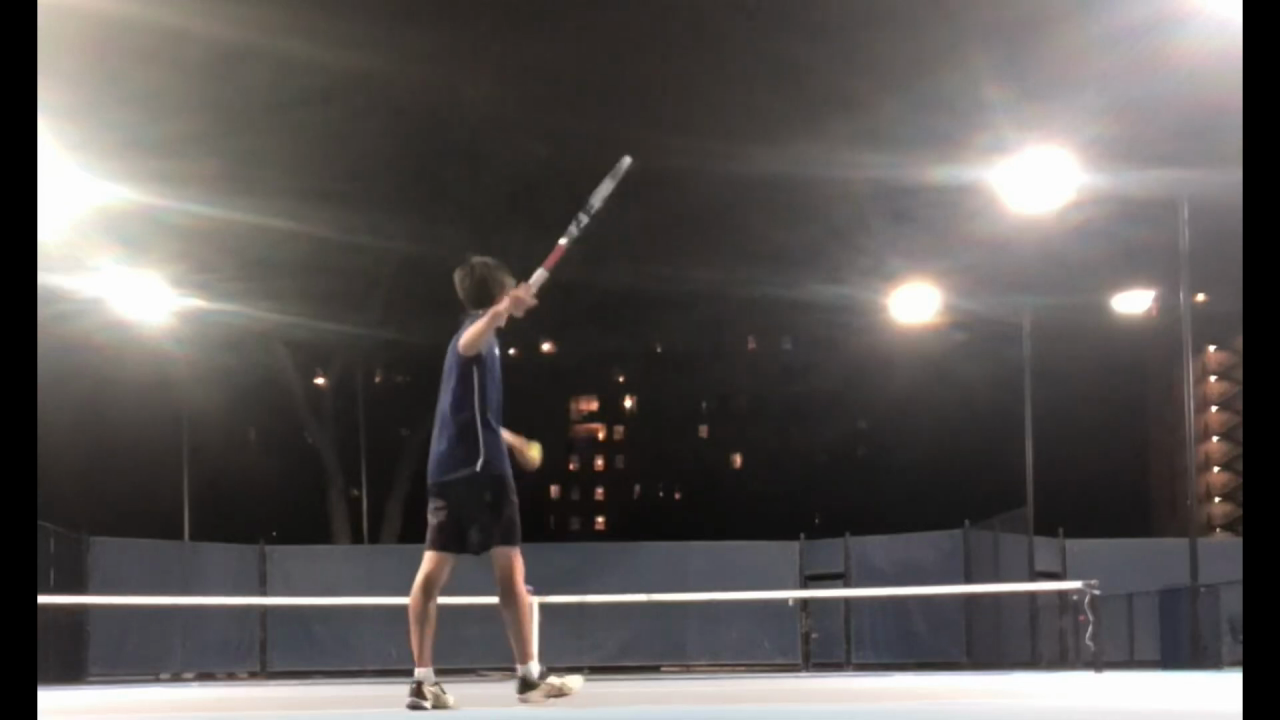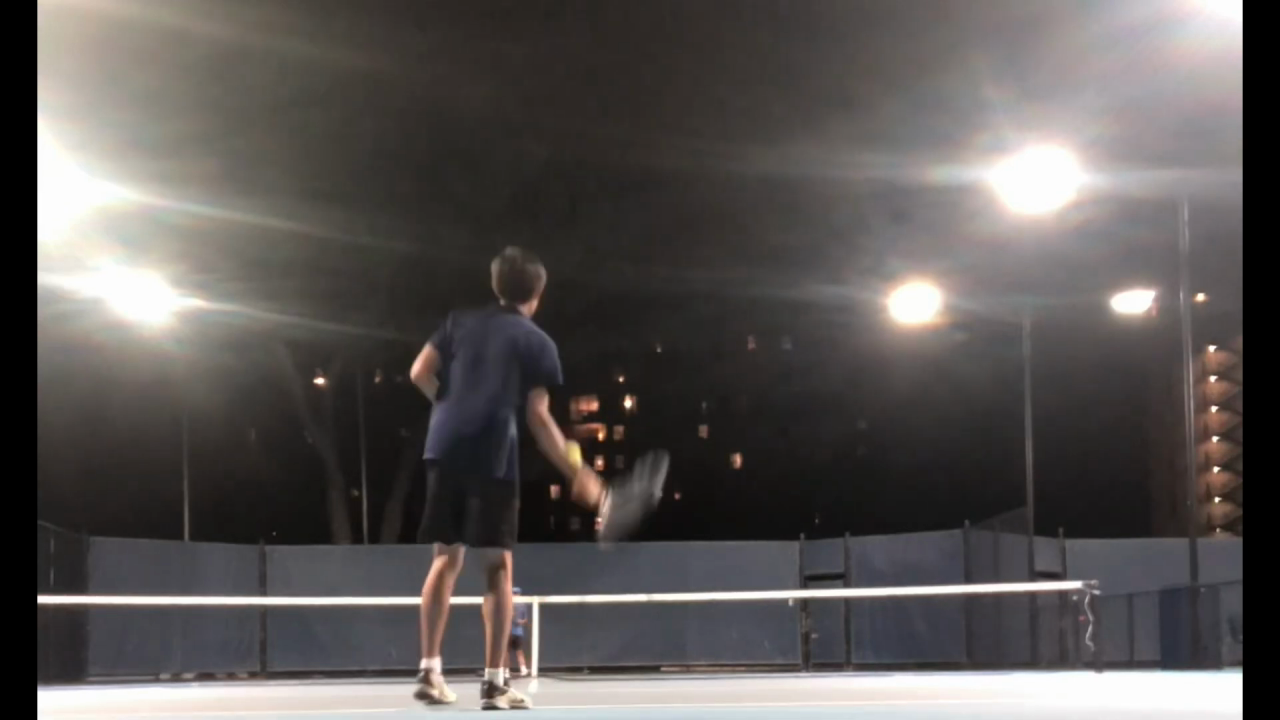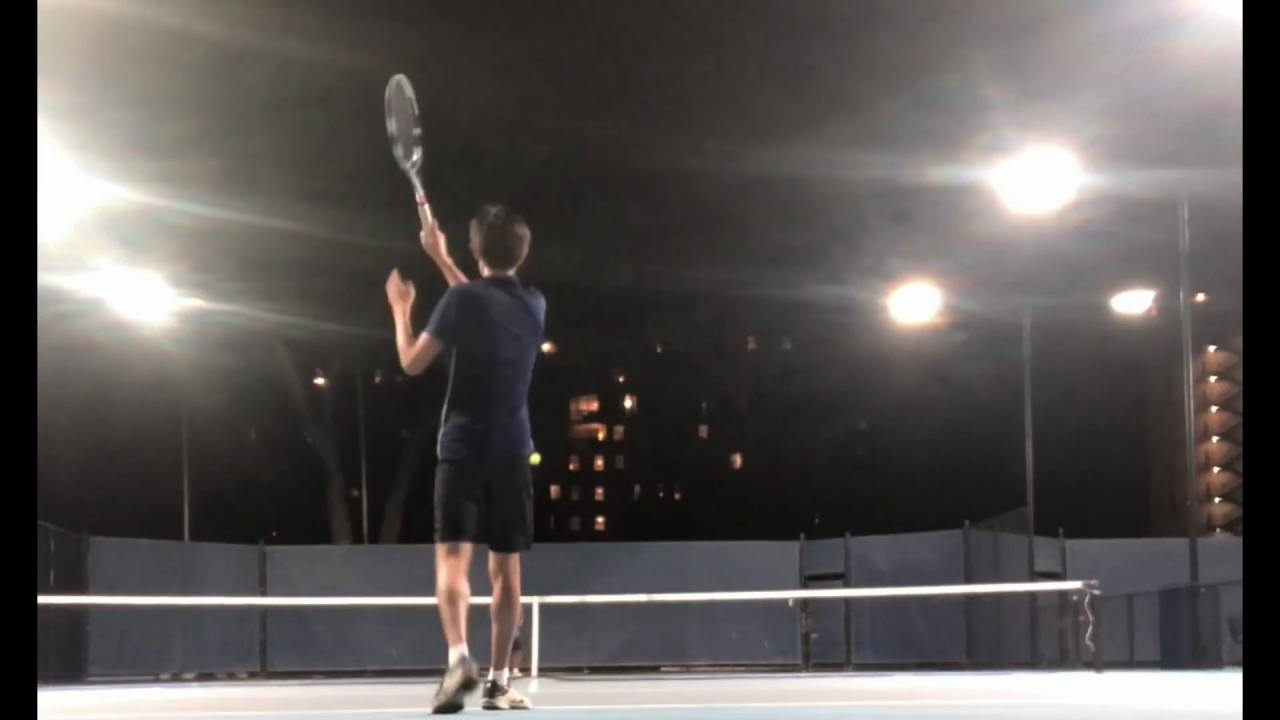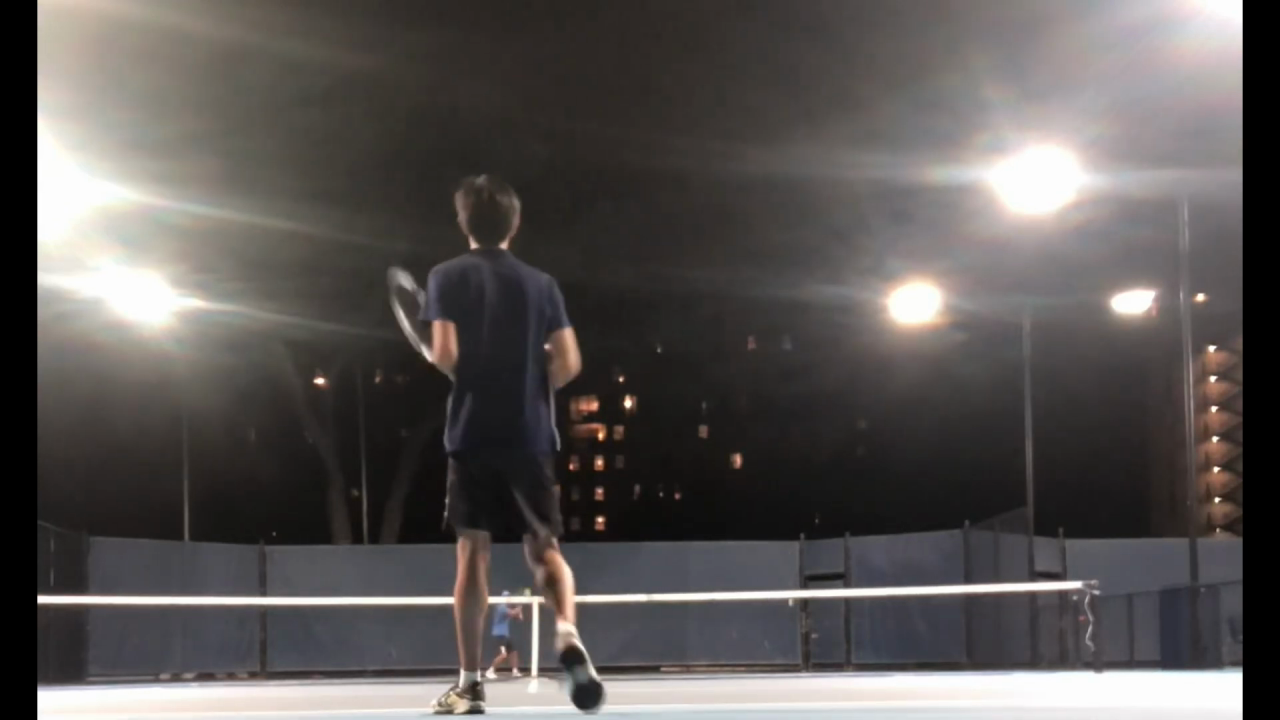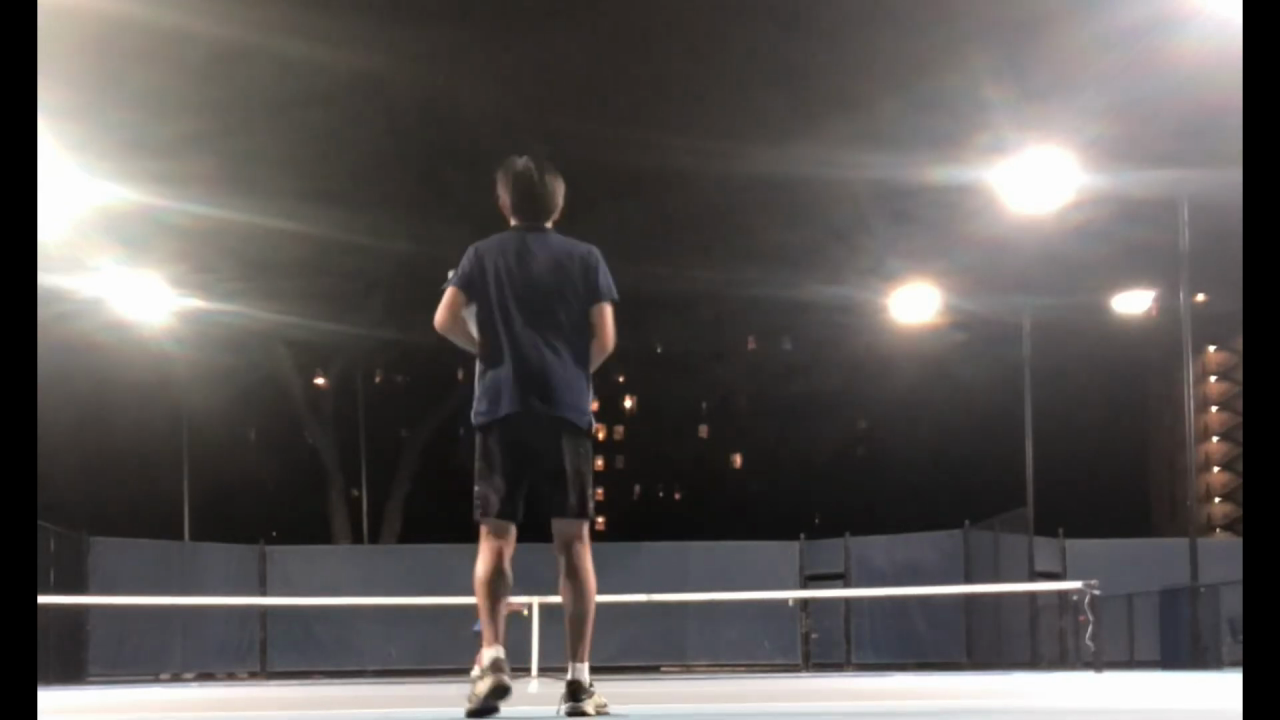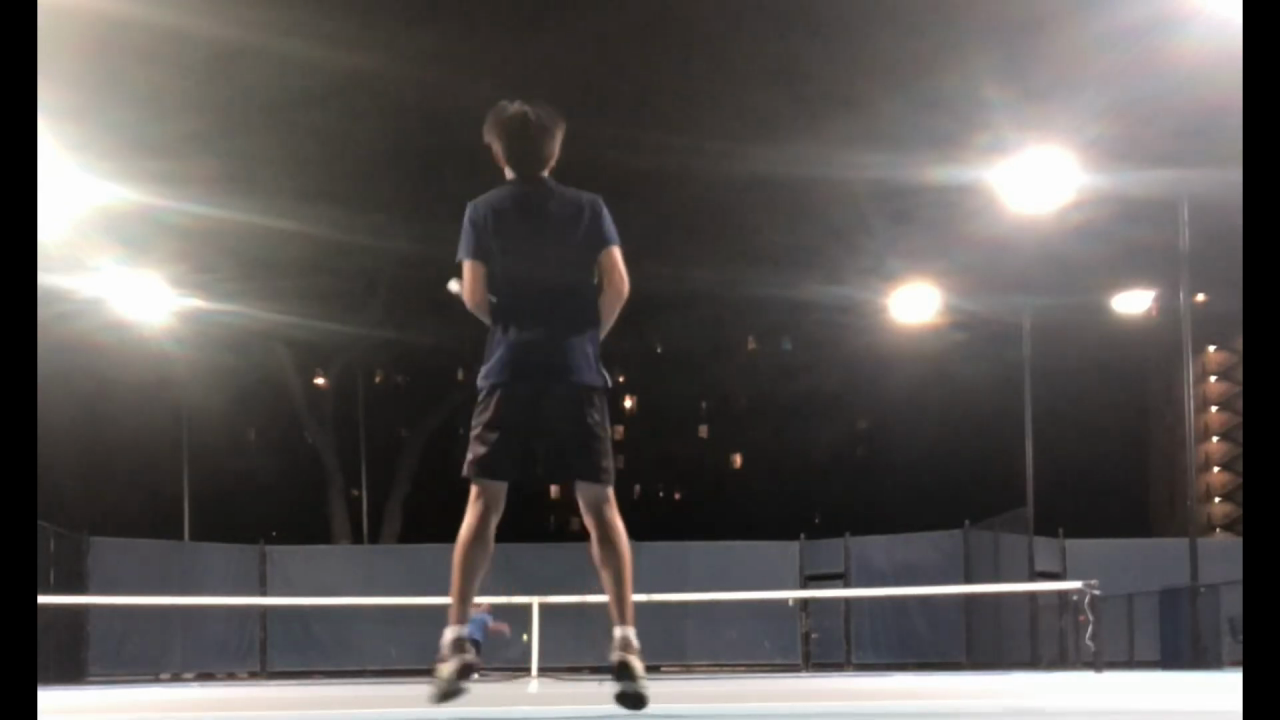
dt=0.5s
person 1, frame 1
left shoulder: (471, 336)
right shoulder: (472, 331)
right elbow: (470, 342)
left wrist: (511, 441)
right wrist: (504, 309)
left hip: (445, 467)
right hip: (479, 464)
left knee: (433, 569)
right knee: (509, 566)
left ankle: (423, 681)
right ankle: (531, 675)
person 1, frame 2
left shoulder: (461, 321)
right shoulder: (538, 342)
left elbow: (420, 373)
right elbow: (540, 420)
right wrist: (580, 477)
left hip: (445, 448)
right hip: (491, 458)
left knee: (446, 559)
right knee: (496, 566)
left ankle: (430, 672)
right ankle: (494, 682)
person 1, frame 3
left shoulder: (461, 298)
right shoulder: (536, 304)
left elbow: (412, 363)
left wrist: (401, 307)
right wrist: (443, 261)
left hip: (464, 447)
right hip: (513, 450)
left knee: (452, 558)
right knee: (507, 567)
left ankle: (460, 664)
right ankle: (499, 682)
person 1, frame 4
left shoulder: (446, 277)
right shoulder: (543, 285)
left elbow: (445, 357)
right elbow: (568, 365)
left hip: (471, 434)
right hip: (530, 437)
left knee: (473, 555)
right knee: (545, 549)
right ankle: (568, 637)
person 1, frame 5
left shoulder: (481, 253)
right shoulder: (585, 256)
left elbow: (445, 322)
right elbow: (605, 339)
left hip: (501, 408)
right hip: (563, 409)
left knee: (494, 539)
right knee: (573, 540)
left ankle: (492, 663)
person 1, frame 6
left shoulder: (482, 211)
right shoulder: (589, 207)
left elbow: (474, 297)
right elbow: (617, 285)
left hip: (509, 371)
right hip: (576, 371)
left knee: (484, 504)
right knee: (600, 506)
left ankle: (456, 641)
right ankle: (625, 646)
